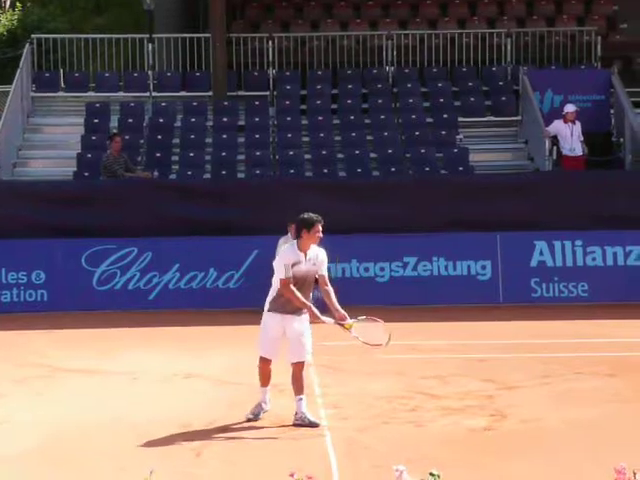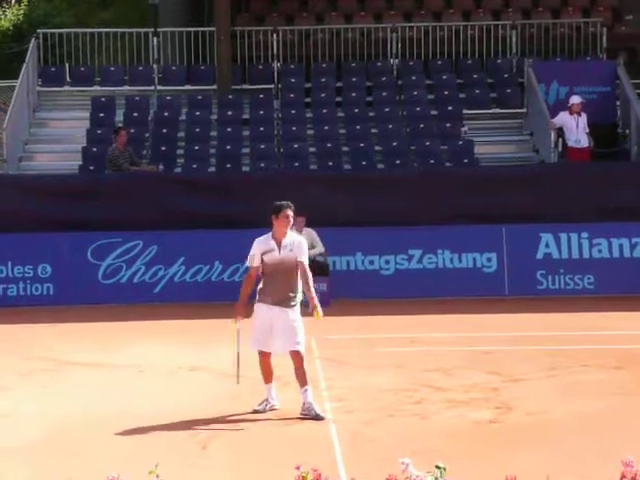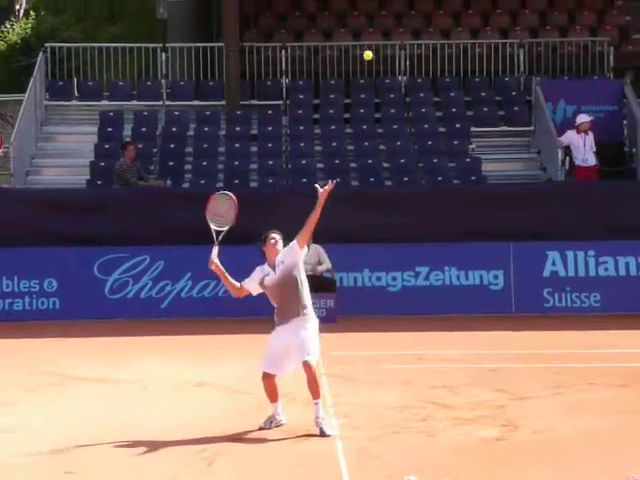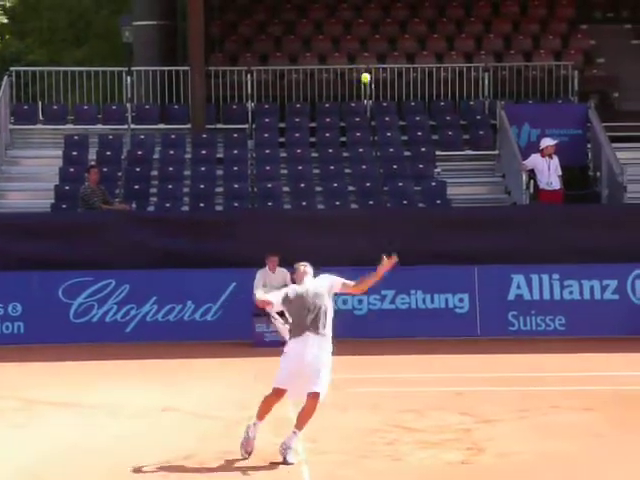
dt=0.5s
person 1, frame 1
left shoulder: (319, 255)
right shoulder: (285, 254)
left elbow: (325, 285)
right elbow: (287, 288)
left wrist: (337, 309)
right wrist: (310, 307)
left hip: (300, 316)
right hip: (275, 313)
left knee: (299, 365)
right knee: (264, 361)
left ankle: (301, 412)
right ankle: (264, 401)
person 1, frame 2
left shoulder: (298, 242)
right shoulder: (260, 244)
left elbow: (305, 272)
right elbow: (251, 277)
left wrist: (312, 298)
right wrist: (241, 304)
left hip: (289, 308)
right hip: (264, 306)
left knee: (297, 354)
right knee: (264, 354)
left ankle: (308, 403)
right ankle: (271, 398)
person 1, frame 3
left shoulder: (292, 253)
right shoulder: (261, 274)
left elbow: (309, 228)
right elbow: (238, 291)
left wrist: (321, 200)
right wrist: (219, 269)
left hip: (304, 324)
right hip: (282, 328)
left knee: (309, 366)
right knee: (268, 376)
left ankle: (319, 417)
right ankle: (277, 414)
person 1, frame 4
left shoulder: (326, 282)
right shoulder: (289, 292)
left elbow: (358, 288)
right elbow: (265, 300)
left wrist: (380, 271)
right wrist: (264, 300)
left hip: (321, 348)
right hip: (299, 345)
left knee: (313, 398)
right knee: (278, 392)
left ankle: (288, 445)
right ankle: (252, 431)
